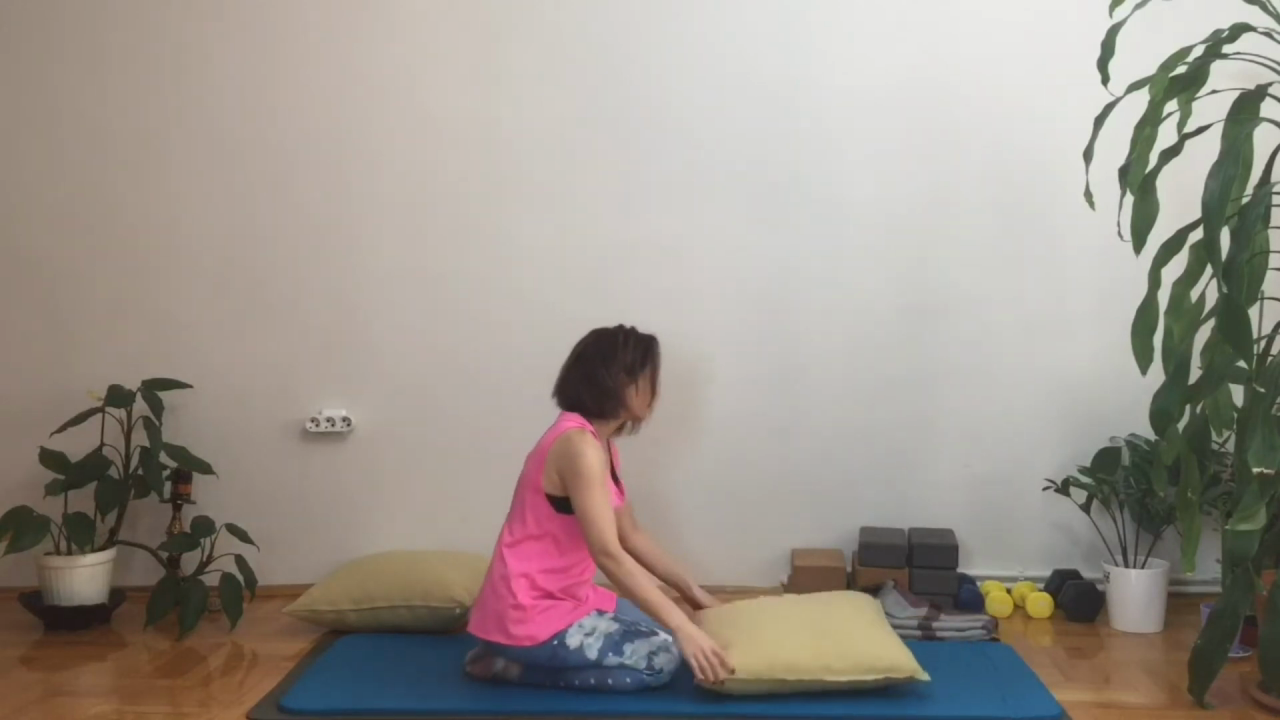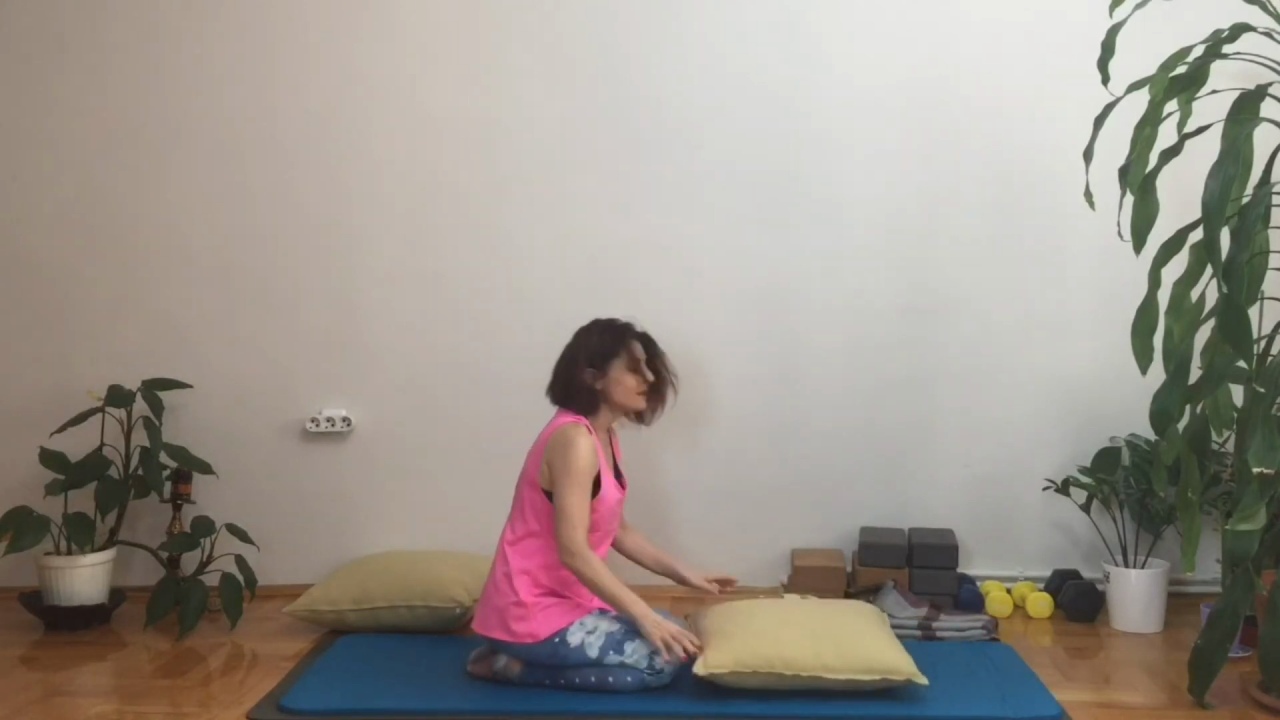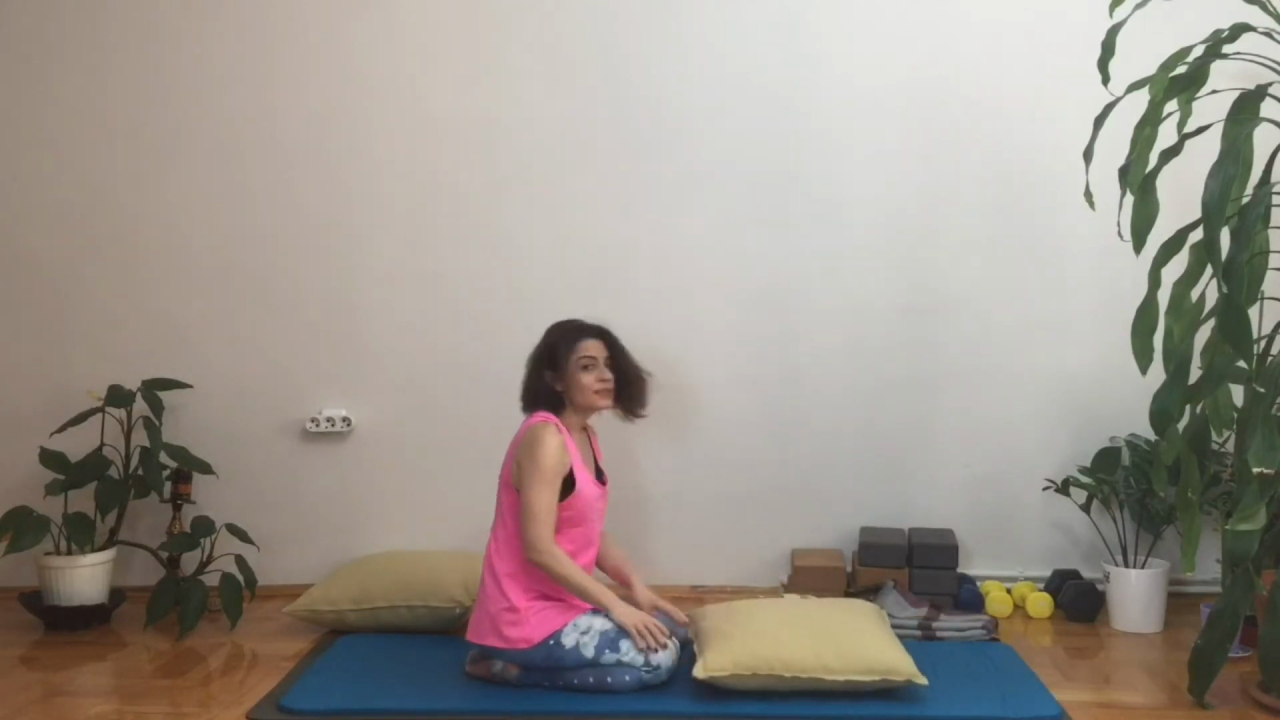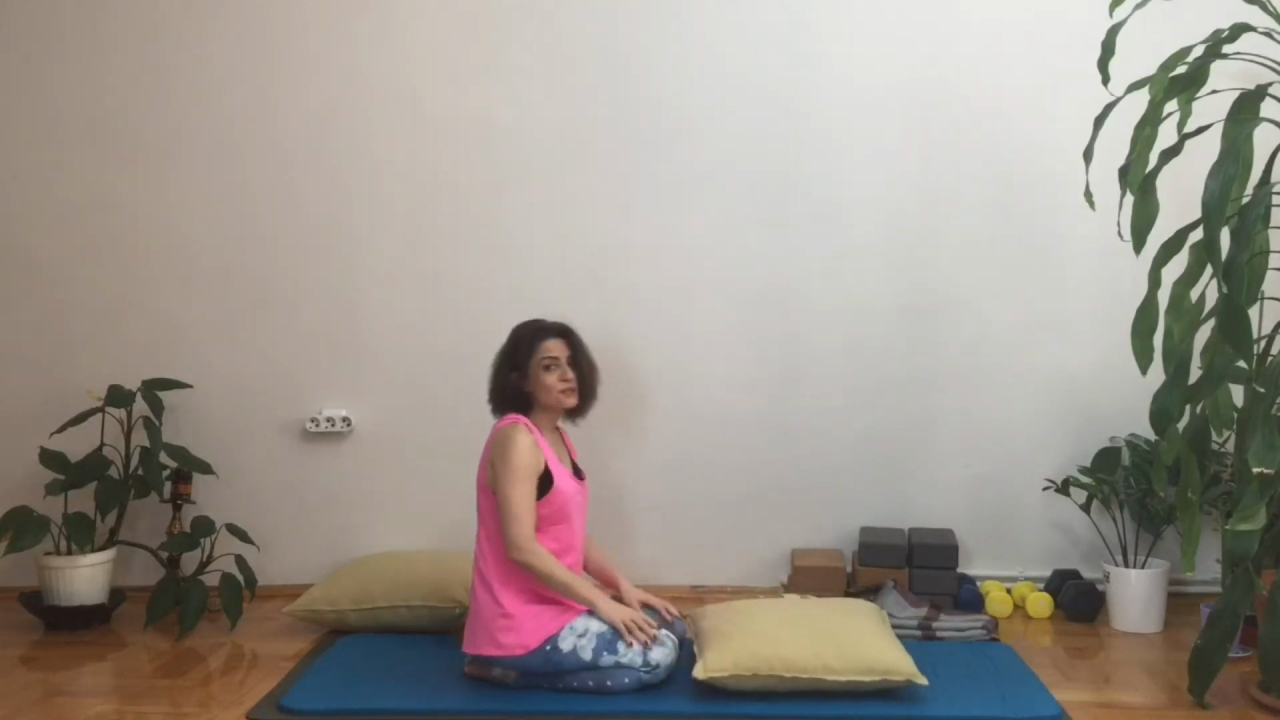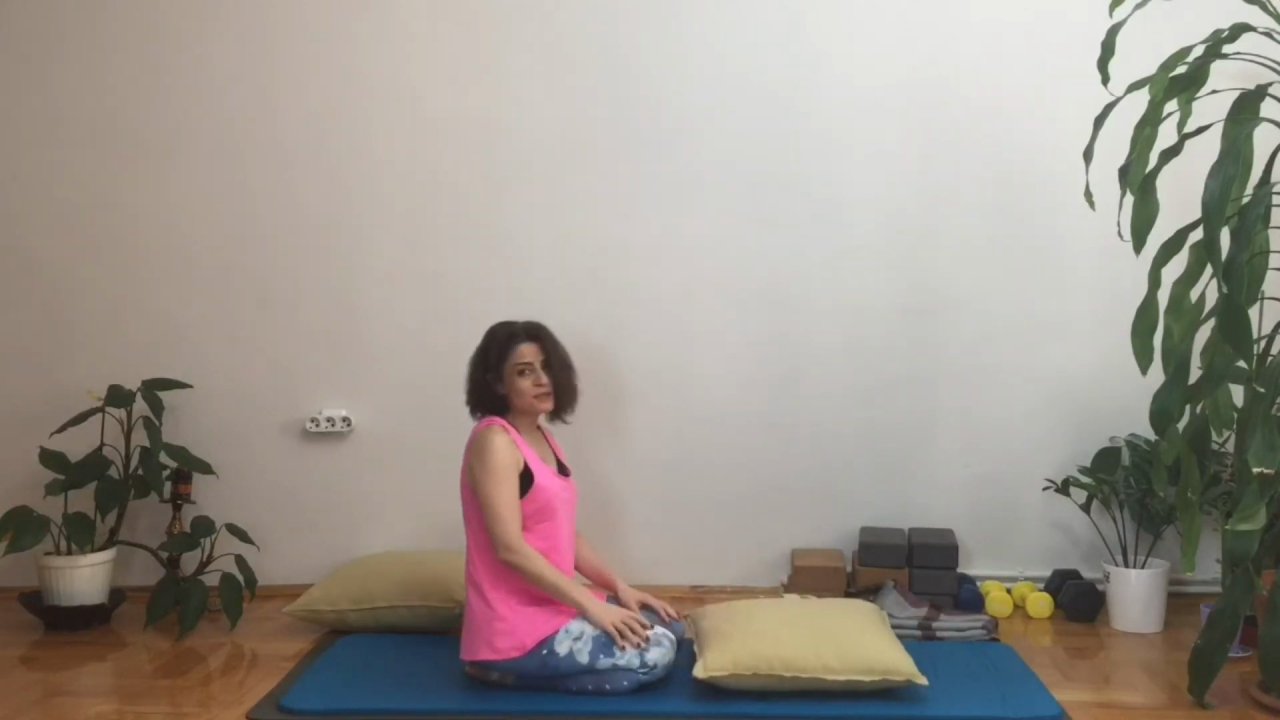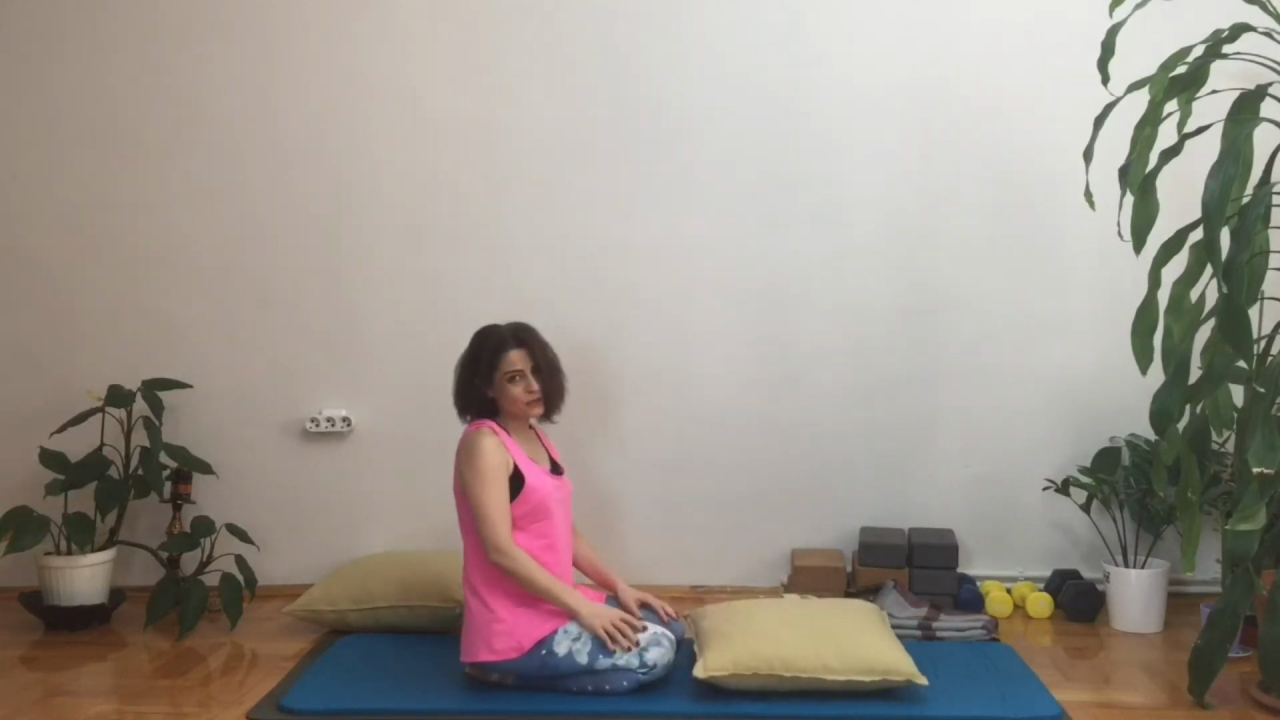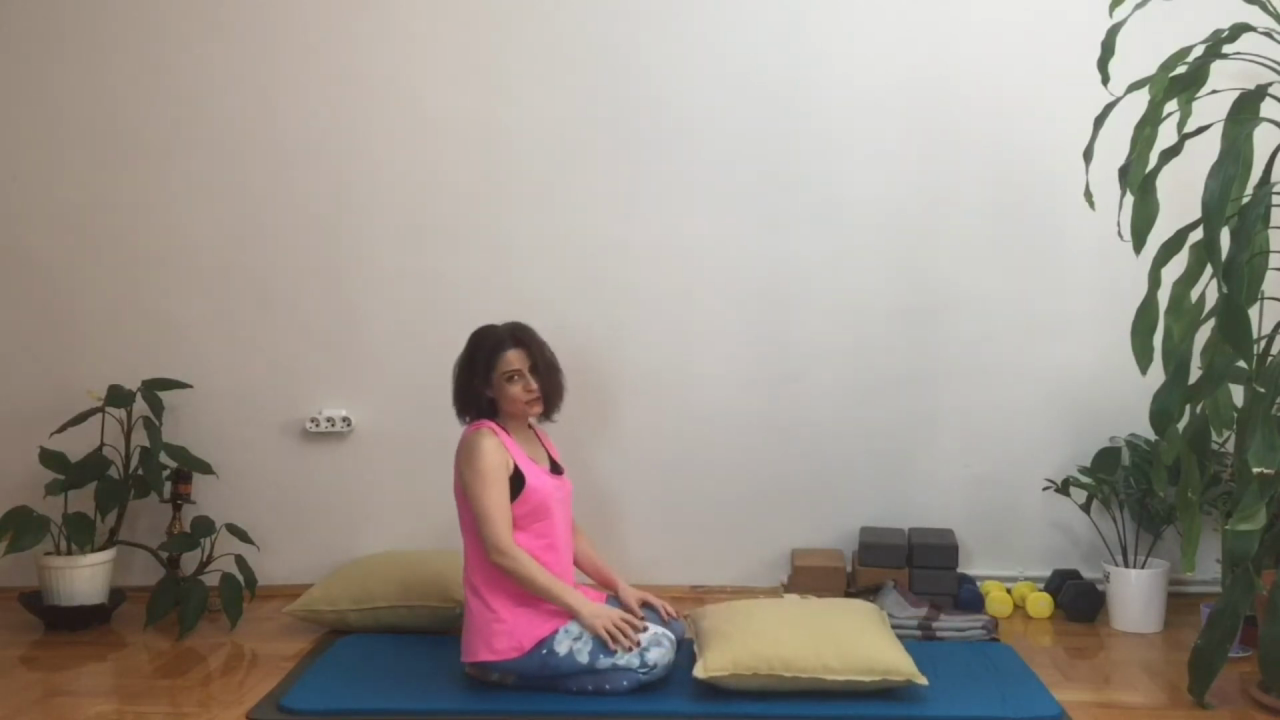
dt=0.2s
person 1, frame 1
left shoulder: (599, 442)
right shoulder: (579, 445)
left elbow: (631, 534)
right elbow: (608, 553)
left wrist: (694, 593)
right wrist: (683, 627)
left hip: (563, 597)
right hip: (528, 614)
left knee: (663, 632)
right knee: (659, 658)
left ankle: (522, 656)
right ankle: (510, 664)
person 1, frame 2
left shoulder: (604, 436)
right shoulder: (574, 438)
left elbow: (618, 530)
right elbow: (574, 551)
left wrist: (684, 573)
right wrist: (646, 618)
left hip: (567, 596)
right hip: (531, 610)
left knee: (672, 636)
right knee: (659, 659)
left ankle: (525, 655)
right ankle: (513, 664)
person 1, frame 3
left shoulder: (584, 436)
right shoulder: (545, 437)
right elbow: (538, 548)
left wrist: (634, 584)
right wrist: (616, 606)
left hip: (561, 599)
right hip: (525, 615)
left knee: (671, 631)
right knee: (657, 656)
left ankle: (536, 657)
right ankle: (513, 665)
person 1, frame 4
left shoulder: (556, 437)
right shoulder: (516, 437)
right elbow: (521, 547)
left wrist: (622, 585)
right wrist: (602, 602)
left hip: (554, 602)
right hip: (518, 621)
left knee: (669, 627)
right knee: (656, 655)
left ankle: (531, 658)
right ankle: (510, 667)
person 1, frame 5
left shoulder: (541, 437)
right shoulder: (494, 440)
right elbow: (510, 547)
left wrist: (619, 587)
right wrist: (592, 605)
left hip: (550, 604)
right hip: (513, 625)
left knee: (668, 627)
right knee: (654, 652)
left ankle: (532, 661)
right ankle: (509, 668)
person 1, frame 6
left shoulder: (536, 437)
right shoulder: (484, 443)
right elbow: (500, 549)
left wrist: (618, 587)
right wrist: (583, 607)
left hip: (550, 605)
right hip: (512, 627)
left knee: (668, 627)
right knee: (653, 653)
left ankle: (534, 663)
right ankle: (508, 668)
person 1, frame 7
left shoulder: (536, 437)
right shoulder: (483, 444)
right elbow: (501, 550)
left wrist: (620, 587)
right wrist: (584, 607)
left hip: (551, 605)
right hip: (512, 628)
left knee: (668, 626)
right knee: (653, 652)
left ankle: (538, 663)
right ankle: (509, 669)
